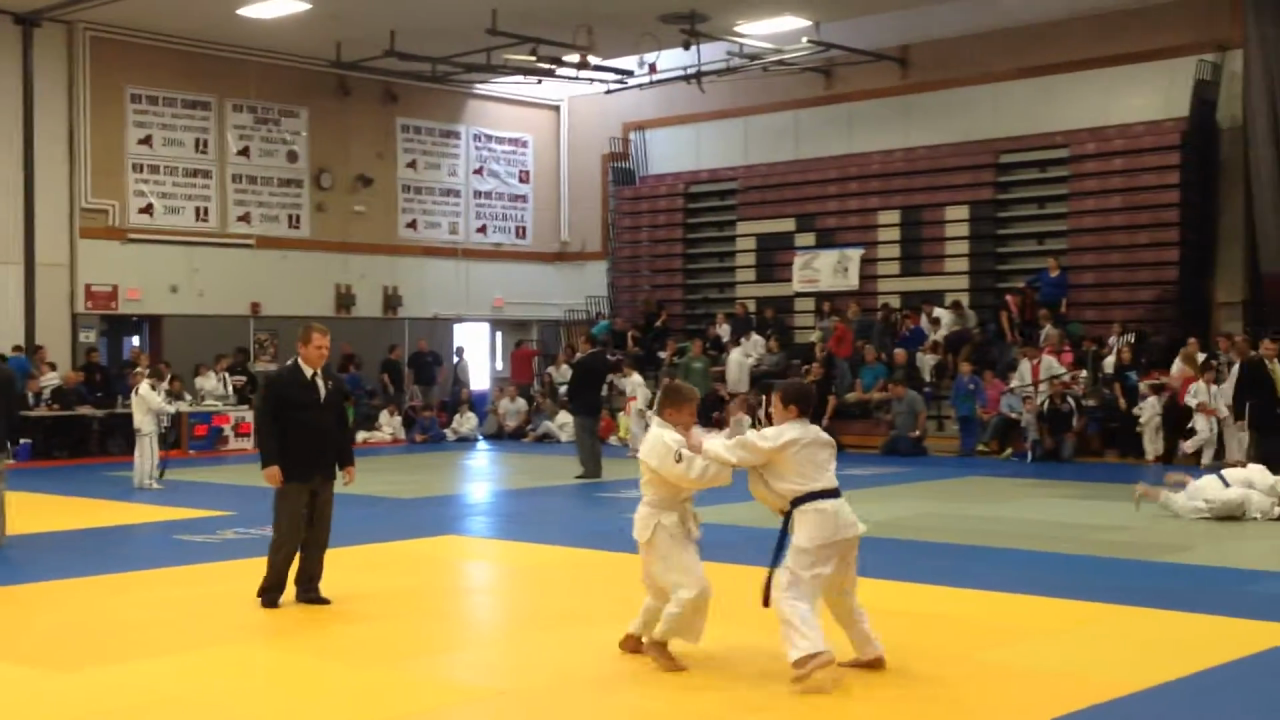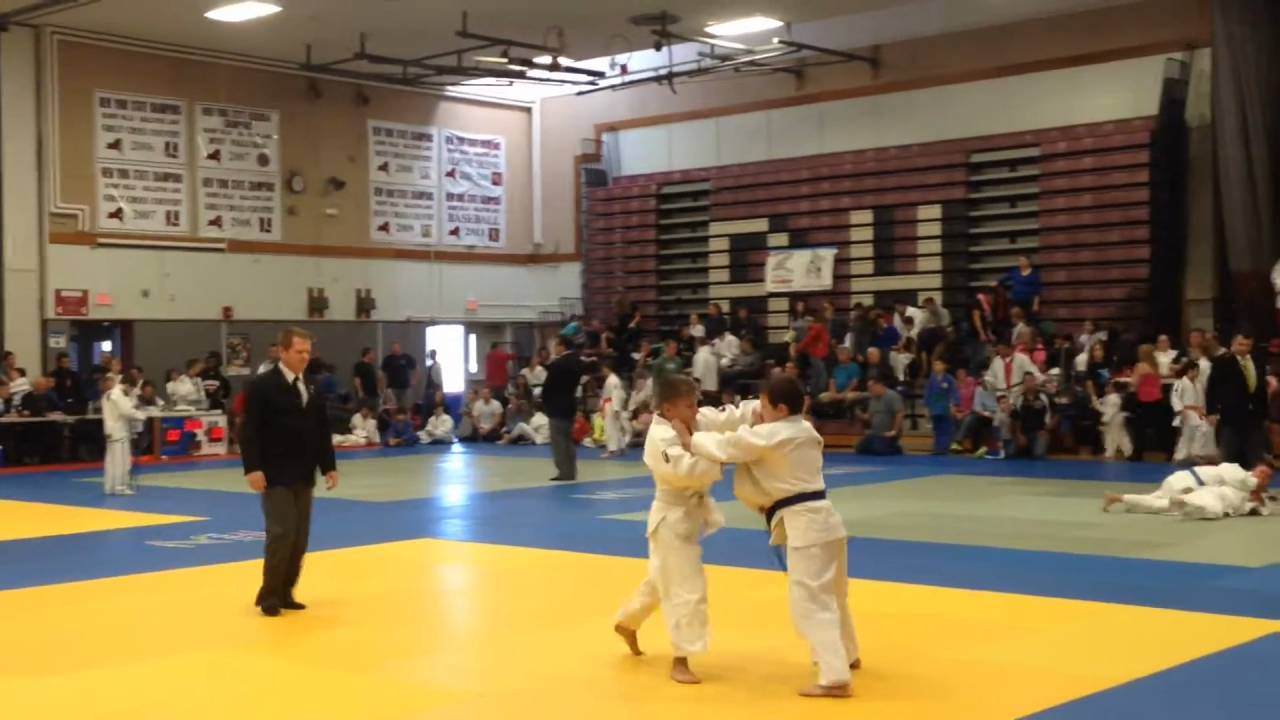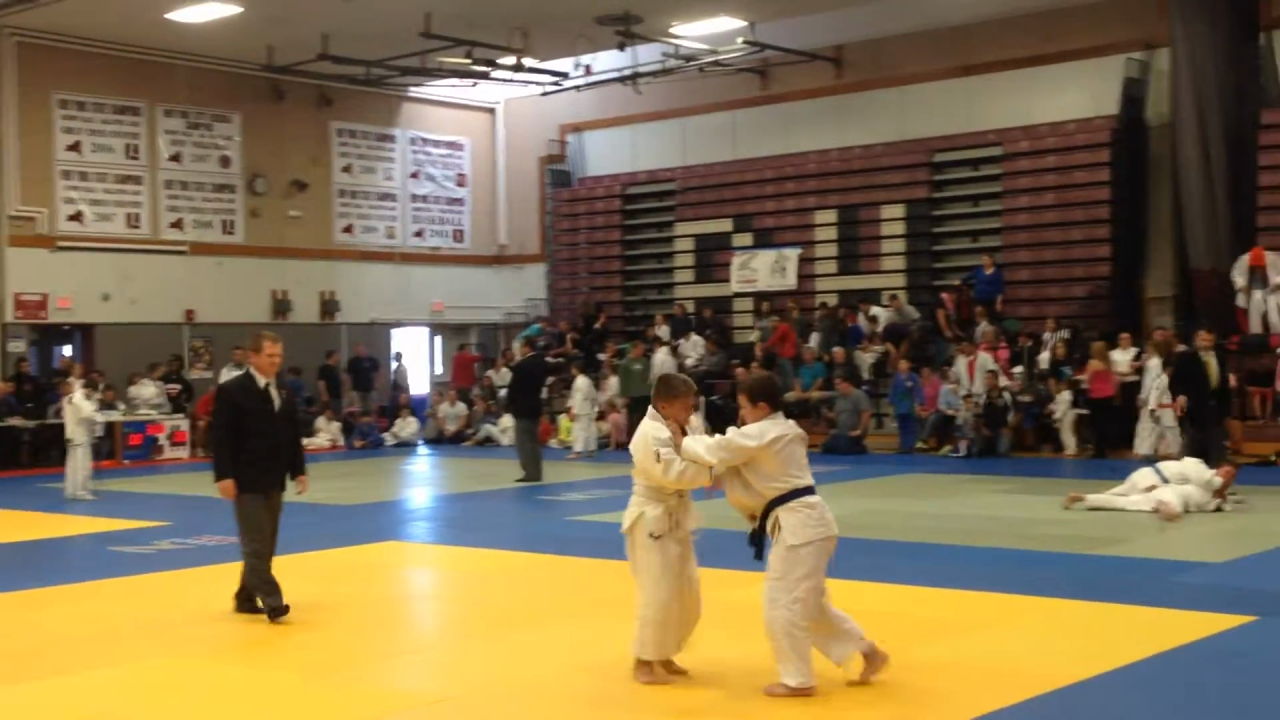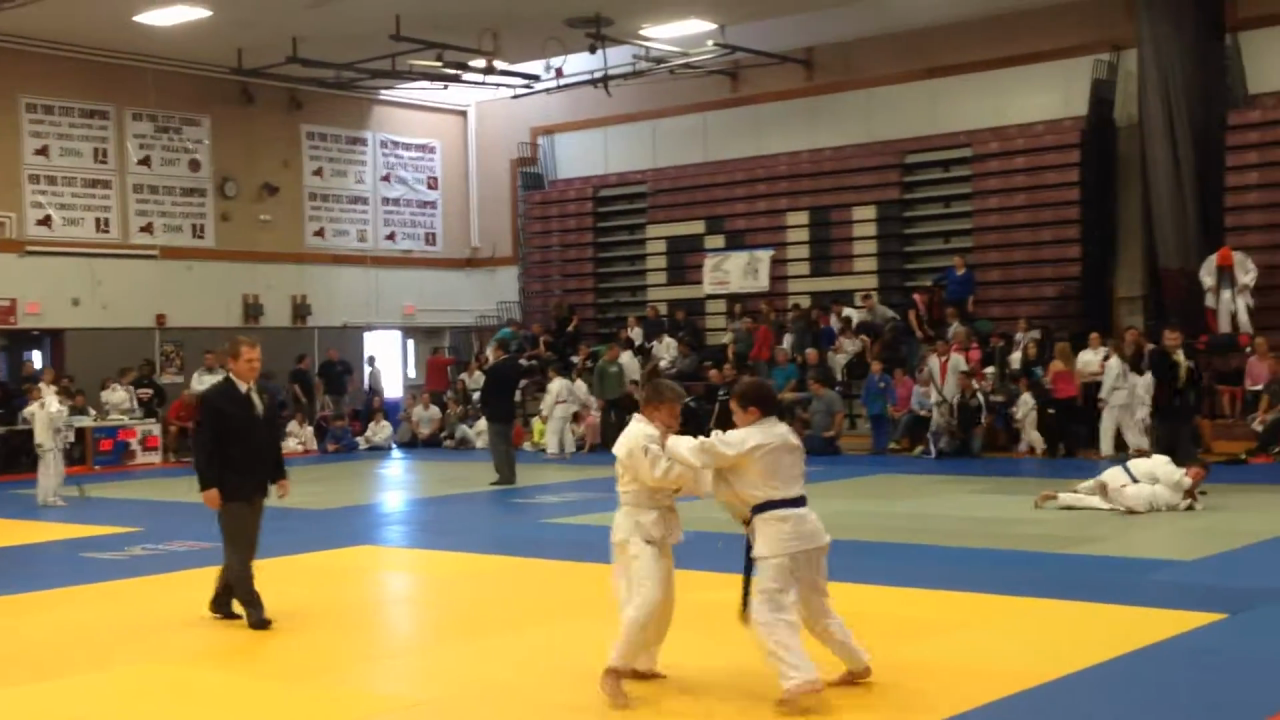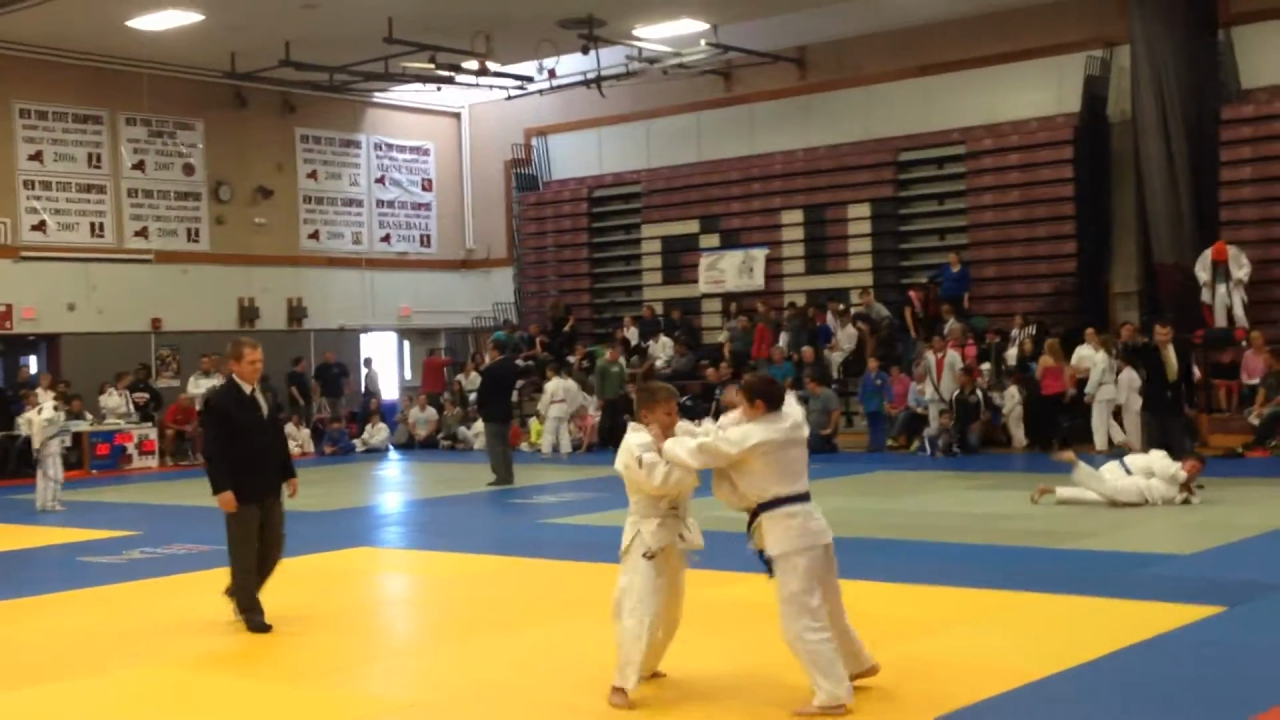
dt=0.2s
person 1, frame 1
left shoulder: (776, 438)
right shoulder: (819, 436)
left elbow: (733, 450)
left wrist: (700, 445)
left hip: (814, 521)
right hip: (839, 517)
left knee: (791, 593)
right knee: (841, 596)
left ankle: (812, 652)
right ankle: (871, 654)
person 1, frame 2
left shoulder: (768, 435)
right shoulder: (806, 431)
left elbow: (724, 447)
left wrist: (689, 441)
left hip: (805, 524)
right hip: (825, 518)
left knee: (812, 604)
right knee: (832, 597)
left ankle: (835, 678)
right ankle: (846, 655)
person 1, frame 3
left shoulder: (757, 435)
right shoulder: (785, 429)
left elbow: (714, 451)
left wrist: (680, 443)
left hip: (797, 523)
right hip: (806, 518)
left knee: (782, 604)
right knee: (810, 603)
left ankle: (796, 680)
right ankle: (866, 651)
person 1, frame 4
left shoulder: (741, 441)
right shoulder: (786, 434)
left elbow: (698, 452)
left wrist: (666, 441)
left hip: (778, 532)
right hip: (803, 525)
left knee: (772, 613)
right knee: (816, 607)
left ankle: (802, 678)
right ankle: (857, 664)
person 1, frame 5
left shoulder: (745, 437)
right shoulder: (793, 422)
left elbow: (697, 452)
right elbow: (787, 403)
left wrist: (663, 445)
left hip: (786, 528)
right hip: (809, 521)
left knee: (803, 619)
right knee: (826, 607)
left ankle: (834, 697)
right ankle: (858, 664)
person 2, frame 1
left shoulder: (670, 435)
right shoulder: (664, 441)
right elbow: (693, 474)
right wrist: (730, 466)
left hip: (670, 519)
right hip: (661, 523)
left knee: (665, 587)
right knee: (693, 587)
left ankle: (635, 638)
right ankle: (659, 642)
person 2, frame 2
left shoulder: (697, 421)
right shoulder: (661, 439)
left elbow: (731, 418)
right elbow: (686, 470)
right wrist: (721, 460)
left hip: (693, 514)
right hip: (672, 518)
left knee: (663, 581)
right knee: (688, 590)
left ankle: (627, 622)
right ankle: (680, 660)
person 2, frame 3
left shoulder: (678, 426)
right shoulder: (650, 435)
right elbow: (673, 473)
right wrist: (711, 470)
left hip: (675, 517)
right hip: (650, 519)
left knee: (687, 592)
right knee: (657, 593)
left ankle: (663, 656)
right ankle: (644, 660)
person 2, frame 4
left shoulder: (655, 436)
right shoulder: (640, 436)
left elbow: (677, 473)
right elbow: (663, 473)
right wrist: (697, 466)
left hip: (657, 527)
right hip: (637, 528)
left knee: (662, 604)
right knee: (646, 600)
left ankle: (639, 665)
right ankle: (615, 671)
person 2, frame 5
left shoulder: (673, 434)
right shoulder: (636, 445)
right elbow: (662, 480)
left hip: (671, 535)
right hip: (647, 537)
left knee: (668, 611)
right knee: (639, 615)
left ankle: (644, 666)
right ankle: (621, 685)
person 3, frame 1
left shoulder: (333, 383)
right shoulder: (279, 380)
left elbow: (342, 425)
right elbow: (266, 425)
left wrist: (347, 461)
right wrist: (270, 462)
left hip: (324, 471)
right hip: (293, 471)
left knee: (319, 534)
right knee: (288, 533)
left ankle: (308, 588)
right ankle: (271, 588)
person 3, frame 2
left shoulder: (312, 387)
right shoulder: (262, 385)
left elbow: (322, 430)
right elbow: (249, 430)
left wrist: (329, 466)
right wrist: (252, 468)
left hip: (304, 475)
right hip: (276, 475)
left knee: (299, 539)
right knee: (282, 533)
left ankle: (284, 593)
right ankle: (268, 594)
person 3, frame 3
left shoulder: (283, 392)
right shoulder: (232, 390)
left elbow: (292, 435)
right elbow: (220, 437)
left wrist: (298, 470)
right wrist: (223, 475)
left hip: (274, 480)
right hip: (247, 480)
left knee: (266, 544)
right knee: (257, 543)
left ankle: (246, 597)
right ankle: (271, 600)
person 3, frame 4
left shoulder: (262, 396)
right shoulder: (214, 398)
left elbow: (272, 439)
right elbow: (204, 446)
left wrist: (279, 475)
right wrist: (209, 485)
left hip: (256, 486)
right hip: (231, 488)
left knee: (242, 550)
right knee: (240, 551)
left ankle: (222, 601)
right ankle: (254, 610)
person 3, frame 5
left shoulder: (267, 395)
right shoulder: (218, 400)
right elbow: (213, 450)
left wrist: (288, 473)
right wrist: (221, 489)
left hip: (269, 488)
right hip: (241, 491)
left knee: (272, 549)
right knee: (244, 555)
left ankle: (240, 592)
right ankle: (251, 612)
